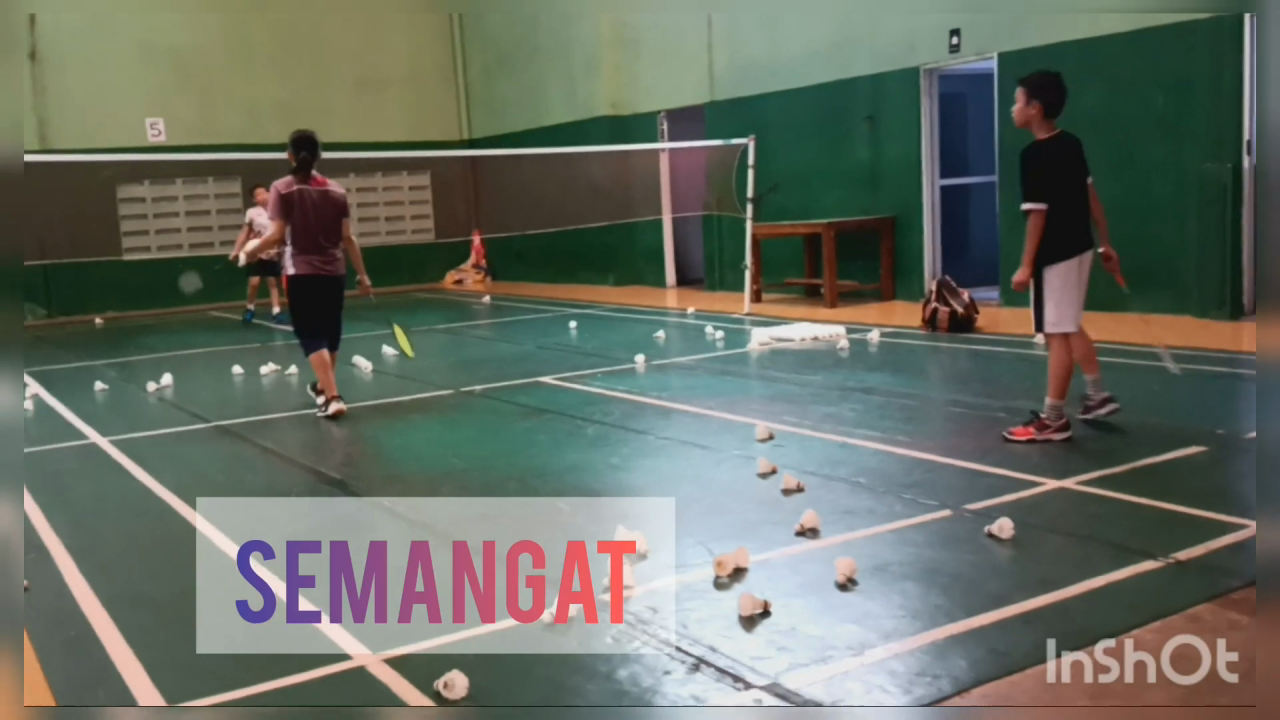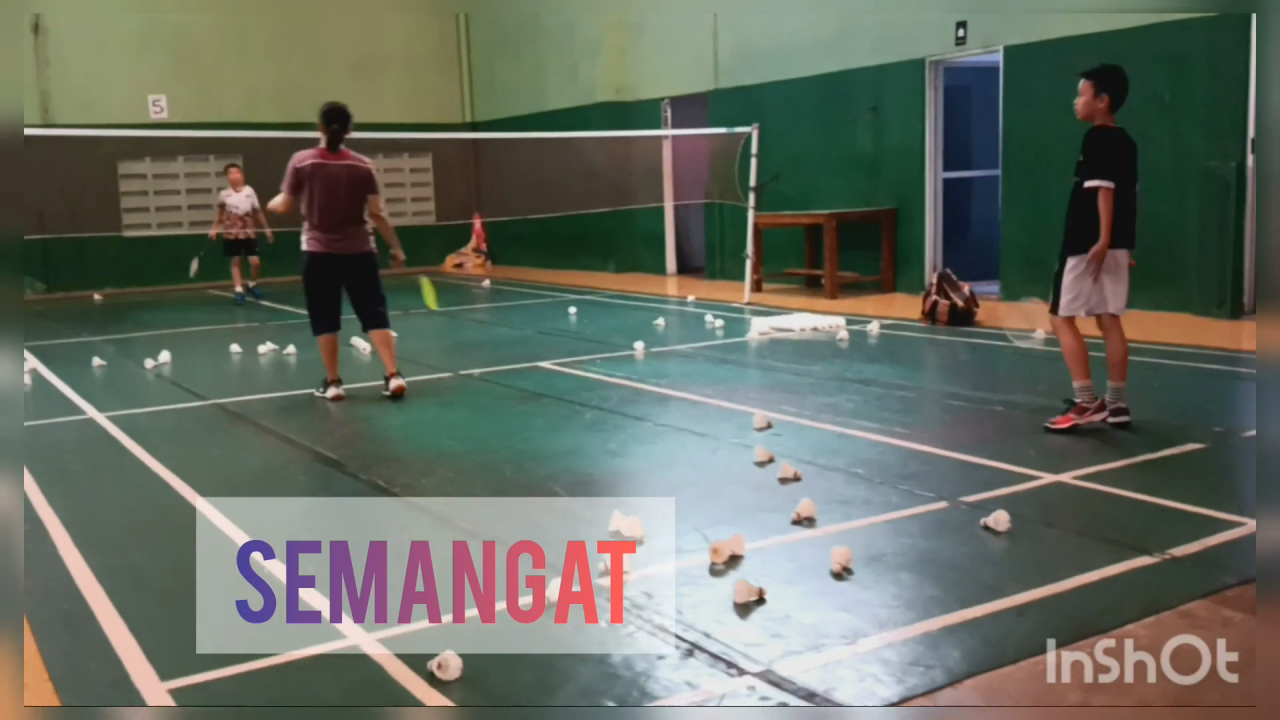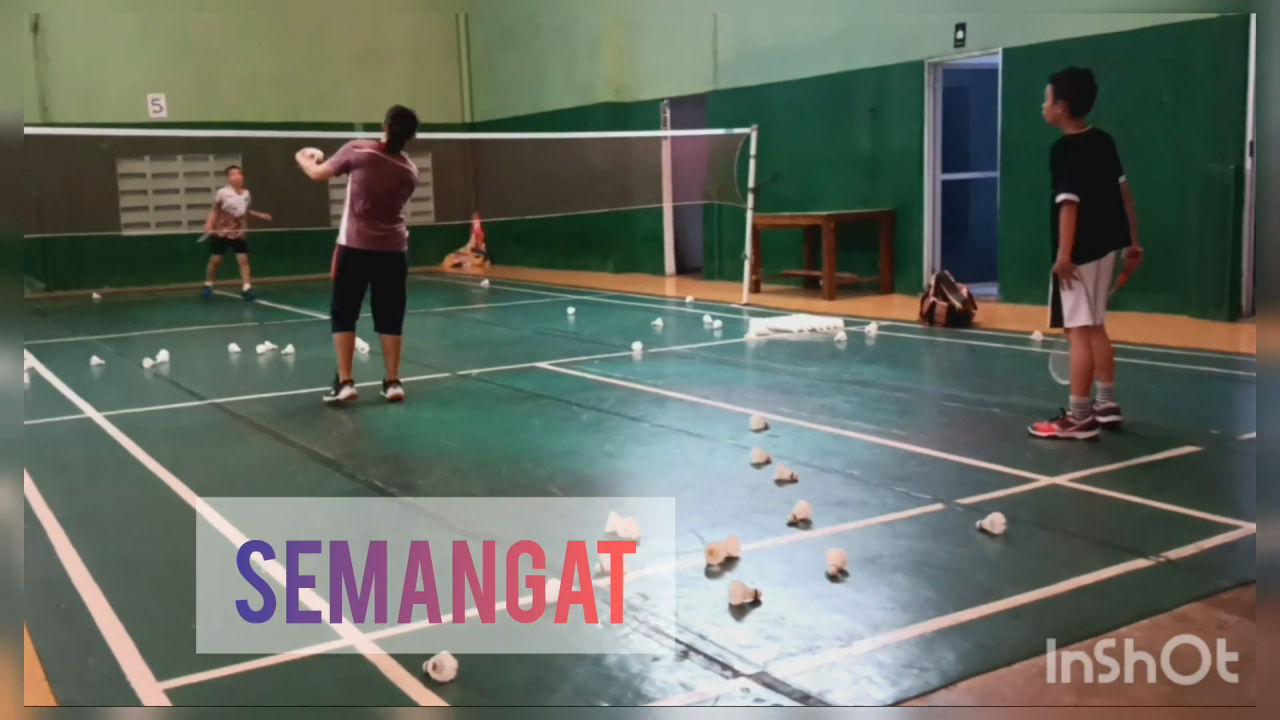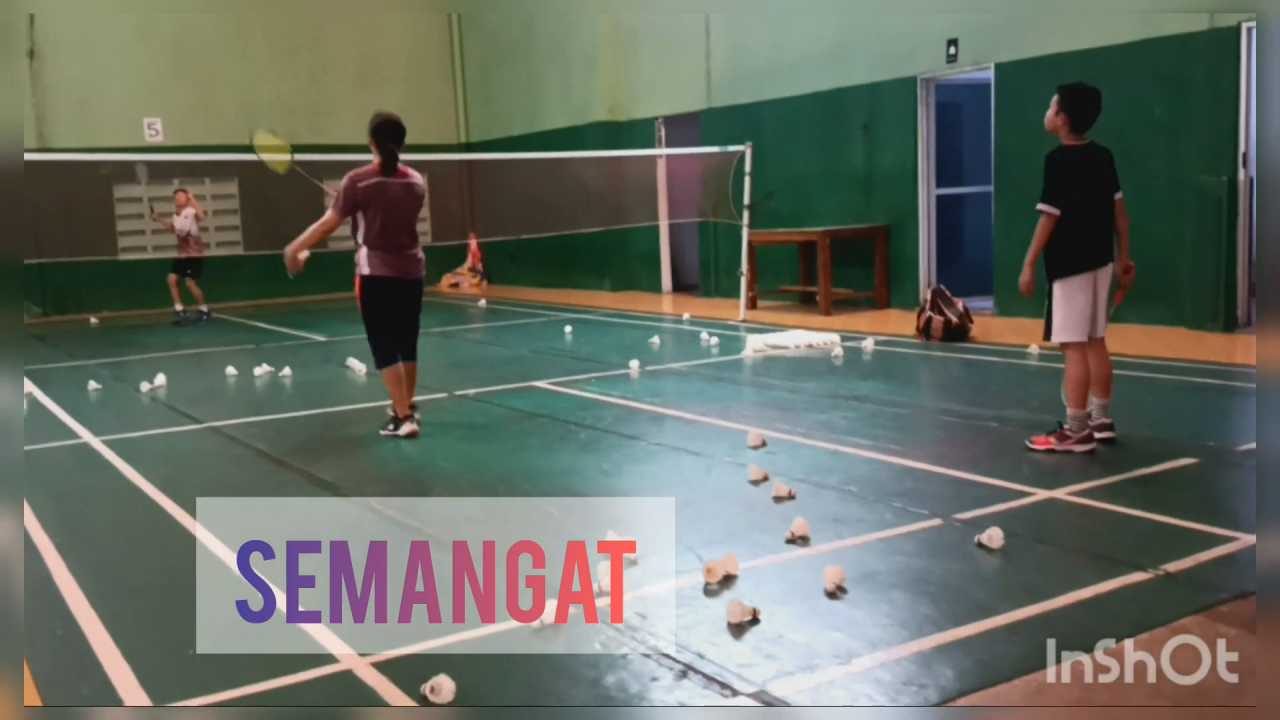
dt=0.7s
person 1, frame 1
left shoulder: (1033, 155)
right shoulder: (1071, 144)
left elbow: (1037, 214)
right elbow: (1091, 196)
left wrist: (1026, 264)
right wrist: (1105, 243)
left hip: (1056, 253)
right hip: (1079, 247)
left knee: (1057, 334)
right knee: (1070, 327)
left ankle: (1053, 419)
right ankle: (1098, 395)
person 1, frame 2
left shoulder: (1097, 138)
right shoulder: (1125, 141)
left elbow: (1104, 191)
left wrist: (1103, 240)
left hip: (1087, 246)
right hip: (1118, 245)
left knee: (1062, 319)
right knee: (1109, 321)
left ankle: (1088, 401)
right ankle: (1116, 403)
person 1, frame 3
left shoulder: (1064, 149)
right shoulder: (1104, 142)
left elbow: (1069, 206)
right elbow: (1123, 193)
left wrist: (1063, 255)
right wrist: (1132, 241)
left hip: (1080, 253)
right hip: (1105, 246)
left knee: (1077, 331)
right knee: (1094, 326)
left ankle: (1079, 417)
right ankle: (1106, 403)
person 1, frame 4
left shoulder: (1058, 160)
right shoulder: (1103, 156)
left elbow: (1049, 217)
right elbow: (1119, 209)
left wrist: (1029, 265)
right wrist: (1124, 257)
left hip: (1070, 266)
right hip: (1099, 261)
left knee: (1071, 346)
right knee: (1094, 341)
left ankle: (1076, 431)
right ankle: (1101, 420)
person 2, frame 1
left shoulder: (282, 189)
right shoulder: (336, 190)
left elbow: (277, 235)
right elbow: (348, 238)
left wrist: (253, 250)
right wrist: (362, 274)
left hip: (301, 273)
right hip: (333, 272)
left knee: (312, 336)
right knee: (330, 334)
left ankle: (333, 398)
right ankle: (323, 388)
person 2, frame 2
left shoulder: (302, 161)
right shoulder: (362, 166)
left elbow: (287, 204)
right elbow: (376, 213)
left wrist: (274, 203)
right wrist: (396, 247)
left hip: (319, 252)
right hip: (359, 250)
left knee: (325, 319)
right knee: (374, 313)
left ankle: (333, 383)
right ankle: (394, 375)
person 2, frame 3
left shoulder: (358, 150)
right shoulder: (410, 171)
left elbow: (319, 173)
left wrist: (304, 157)
left hip: (355, 246)
right hip: (393, 250)
left knee: (343, 314)
right knee: (390, 317)
left ankle: (344, 382)
right ankle: (392, 382)
person 2, frame 4
left shoulder: (358, 181)
right shoulder: (416, 181)
left elbow: (328, 224)
left wrist: (295, 249)
left hip: (376, 274)
right hip: (412, 272)
left knee: (385, 346)
right knee: (407, 343)
left ankle: (404, 418)
right ankle: (409, 404)
